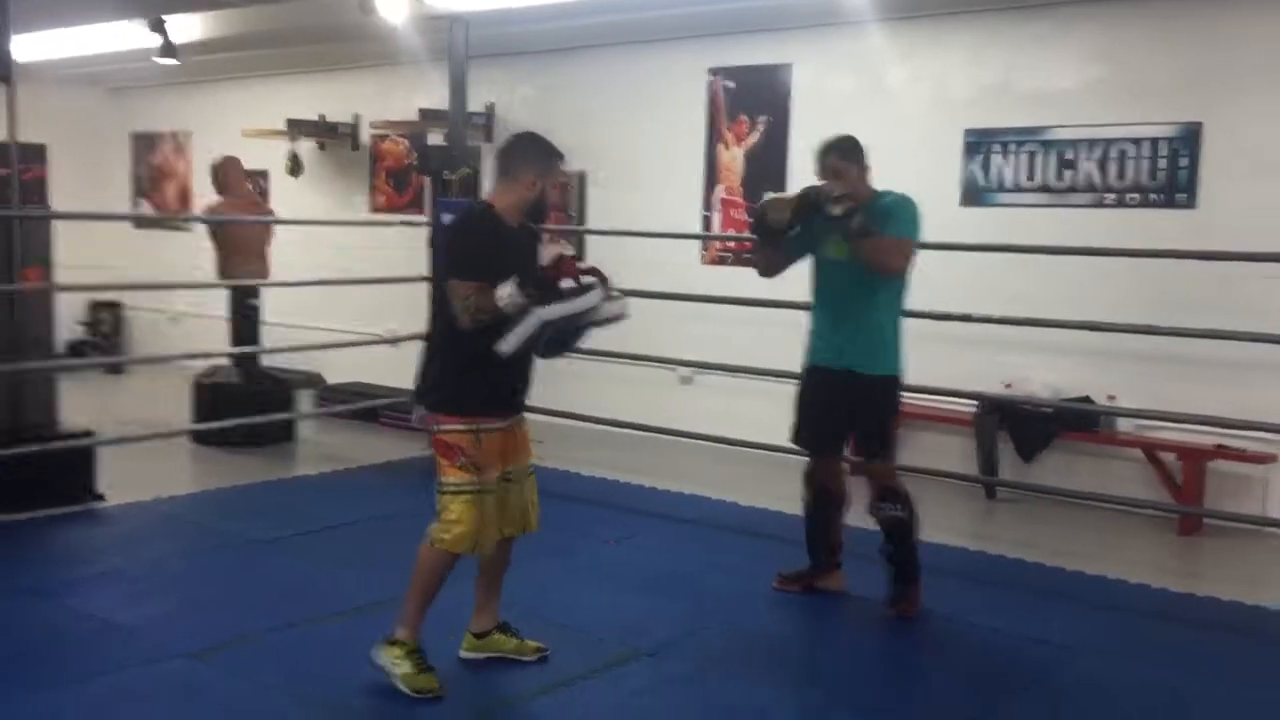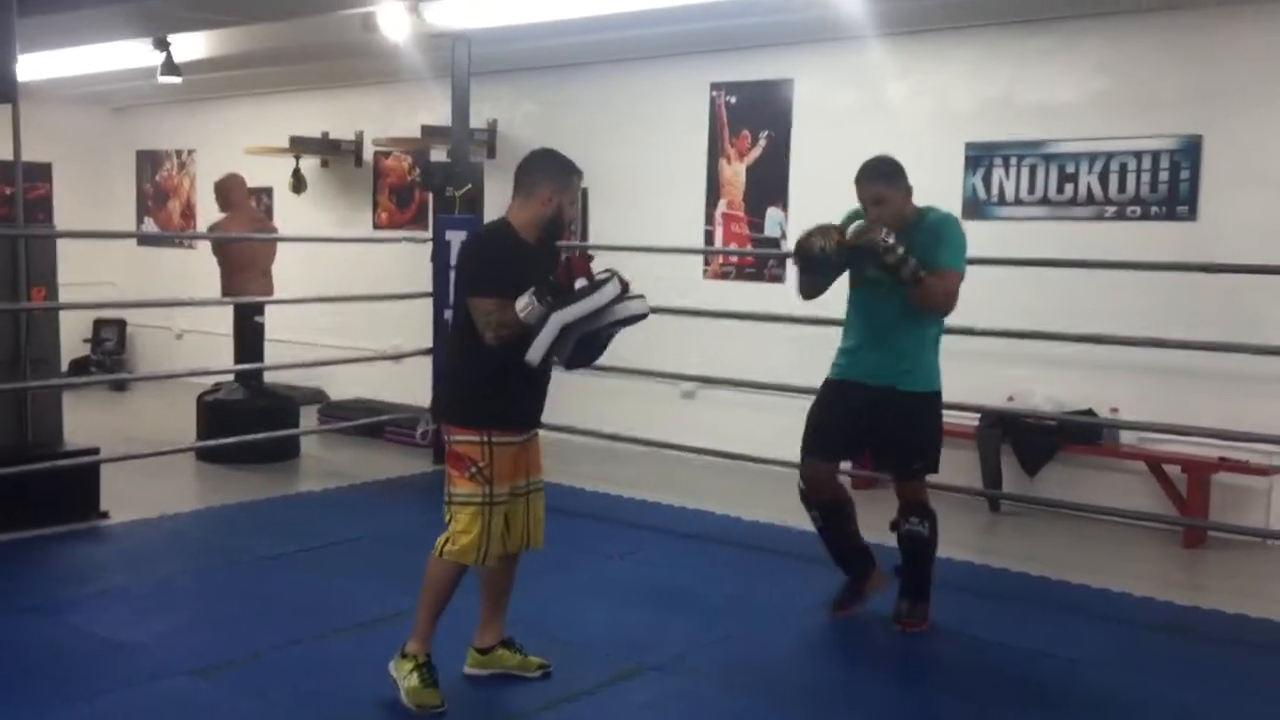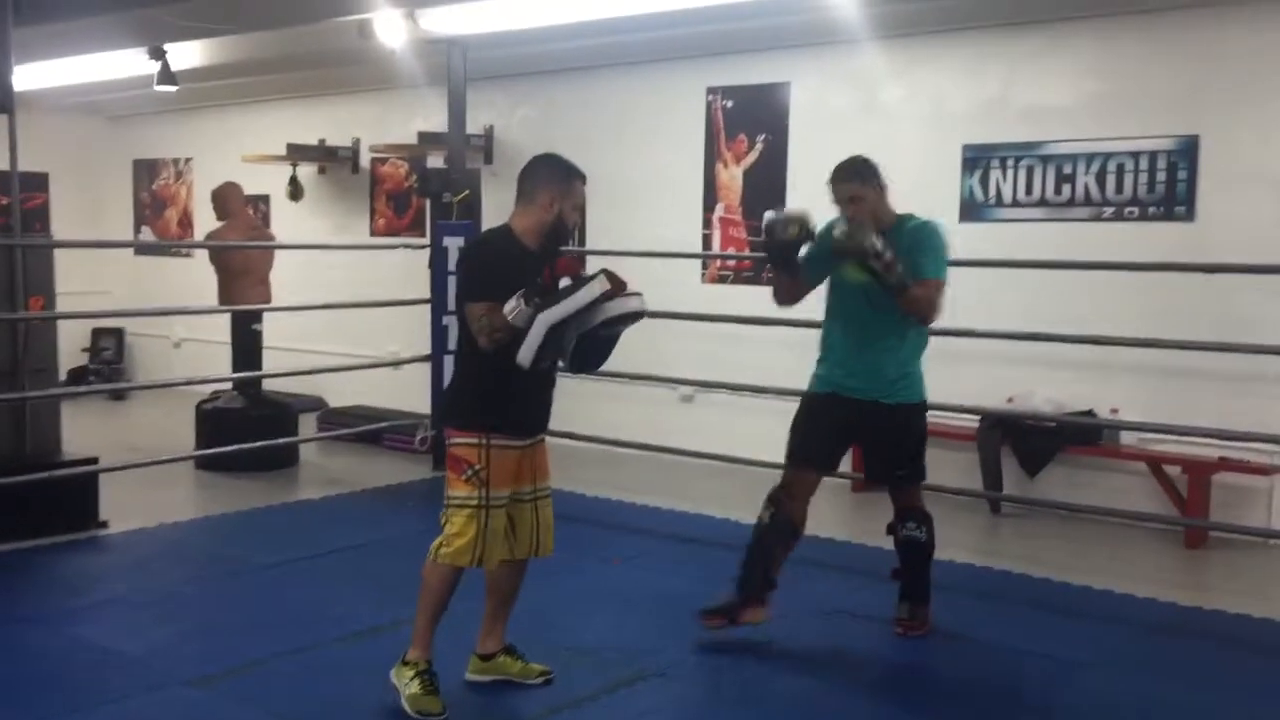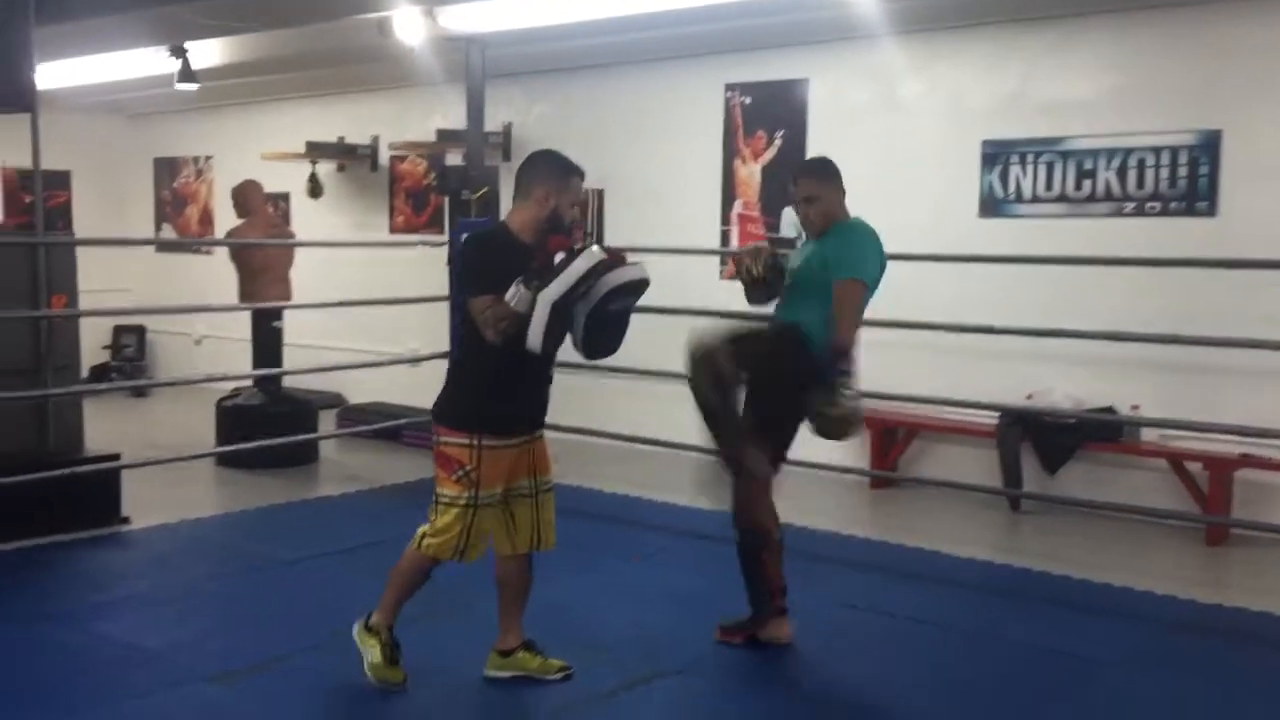
dt=0.4s
person 1, frame 1
left shoulder: (526, 237)
right shoulder: (467, 231)
right elbow: (469, 313)
right wrist: (529, 287)
left hip: (505, 401)
right hip: (462, 404)
left knee: (507, 519)
right knee: (461, 524)
left ankle: (484, 629)
right ankle: (401, 641)
person 1, frame 2
left shoulder: (545, 254)
right shoulder: (486, 248)
right elbow: (493, 330)
right wrist: (548, 295)
left hip: (520, 417)
right hip: (475, 419)
left knee: (512, 534)
right knee: (464, 536)
left ankle: (488, 644)
right ankle: (414, 654)
person 1, frame 3
left shoulder: (551, 260)
right shoulder: (485, 253)
right elbow: (487, 334)
right wrist: (541, 295)
left hip: (528, 425)
right hip: (478, 425)
left knee: (519, 541)
right knee: (461, 541)
left ankle: (490, 651)
right ankle: (414, 662)
person 1, frame 4
left shoulder: (549, 258)
right shoulder: (481, 250)
right elbow: (493, 326)
left hip: (524, 424)
right hip: (472, 424)
left knee: (525, 536)
right knee: (445, 536)
left ankle: (508, 648)
right ankle: (378, 627)
person 2, frame 1
left shoulder: (896, 209)
right shoulder: (818, 215)
left elbow: (891, 261)
right elbow: (767, 267)
left wrist: (847, 217)
right wrist: (770, 227)
left hip: (873, 367)
right hip: (823, 361)
left knee: (878, 470)
right knee: (821, 464)
left ankle: (906, 579)
right ankle: (824, 566)
person 2, frame 2
left shoulder: (941, 228)
right shoulder: (857, 229)
left elbow: (943, 301)
right elbow: (810, 290)
left wrist: (895, 256)
right wrist: (812, 259)
left hip: (911, 384)
right hip: (849, 375)
left knee: (910, 489)
right knee: (815, 475)
left ankle: (915, 595)
right ankle: (862, 571)
person 2, frame 3
left shoulder: (922, 237)
right shoulder: (834, 236)
left elbow: (927, 309)
right elbow: (788, 294)
left wrist: (880, 257)
right wrist: (780, 253)
left hip: (895, 395)
right hip: (833, 386)
left knee: (906, 498)
right knee: (795, 486)
left ankle: (915, 600)
right ankle: (751, 599)
person 2, frame 4
left shoulder: (854, 240)
right shoulder: (808, 246)
left elbow: (846, 313)
left wrist: (835, 379)
right wrist: (755, 269)
left hip: (802, 355)
right hip: (783, 363)
left knee: (709, 357)
right knee: (750, 490)
right ankle: (769, 613)
person 3, frame 1
left shoulder: (218, 213)
right shoulder: (262, 209)
left hip: (239, 281)
right hip: (256, 278)
left knee: (243, 343)
right ankle: (249, 376)
person 3, frame 2
left shoulder: (221, 230)
right shoulder: (268, 226)
left elbow: (226, 263)
right elbow: (264, 264)
left hip: (242, 301)
right hip: (262, 297)
left knee: (246, 362)
person 3, frame 3
left shoulder: (218, 238)
right shoulder: (265, 234)
left elbow: (226, 270)
left hip: (240, 308)
right hip: (260, 304)
left knee: (244, 369)
person 3, frame 4
left shoulder: (238, 235)
right shoulder: (285, 231)
left elbow: (246, 269)
left hip: (260, 304)
right hip: (280, 300)
left knee: (265, 365)
person 4, frame 1
left shoulder: (741, 147)
right shoulder: (725, 140)
left elbow: (755, 137)
right elbow: (719, 113)
left wrist: (760, 126)
right wrist: (717, 89)
left hip: (738, 198)
right hip: (724, 195)
left knee: (740, 244)
right knee: (716, 239)
person 4, frame 2
left shoulder: (744, 162)
right shoulder: (727, 155)
left elbow: (757, 151)
right elbow: (723, 128)
left wrist: (763, 141)
right wrist: (720, 104)
left hip: (740, 213)
right hip: (726, 210)
left knee: (742, 259)
right knee: (719, 256)
person 4, frame 3
left shoulder: (740, 167)
right shoulder: (724, 160)
left elbow: (752, 156)
right elbow: (719, 133)
left wrist: (759, 145)
right wrist: (717, 108)
left hip: (736, 217)
right hip: (723, 214)
left knee: (740, 264)
right knee: (717, 261)
person 4, frame 4
left shoulder: (759, 162)
right shoulder: (742, 155)
left elbow: (771, 152)
right elbow: (738, 129)
left wrist: (777, 142)
right wrist: (735, 105)
left hip: (755, 215)
right hip: (741, 211)
